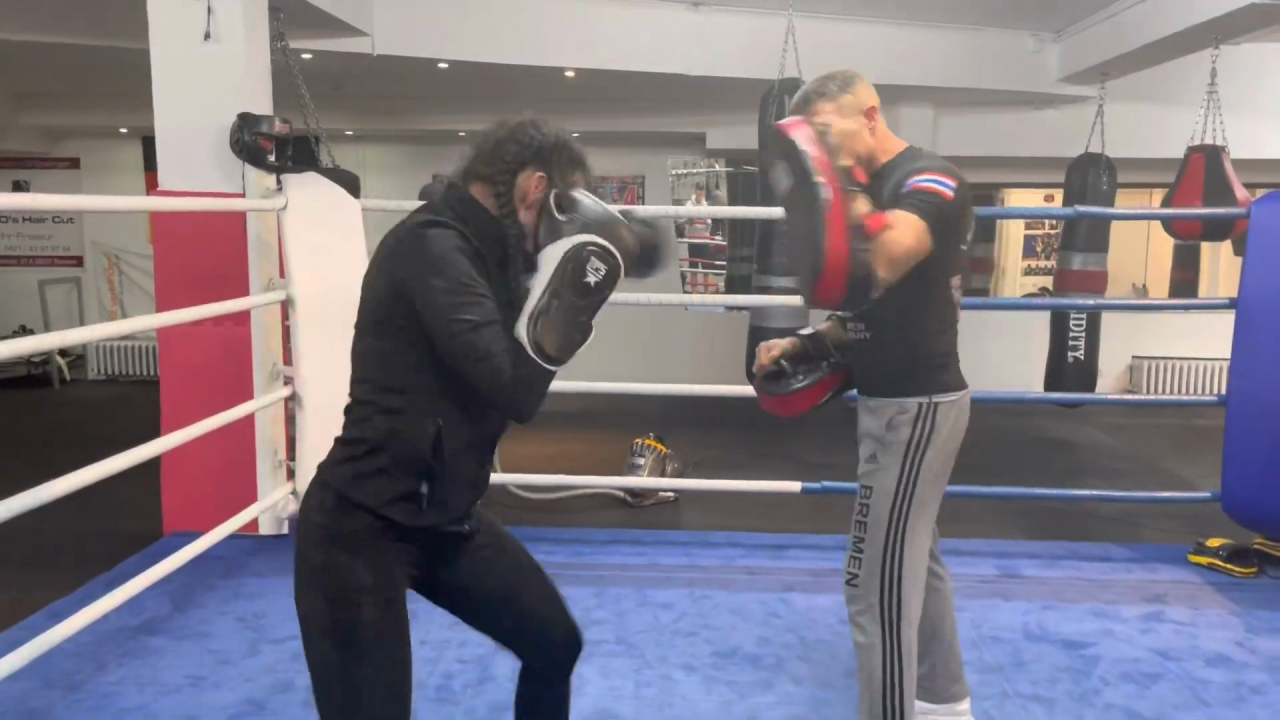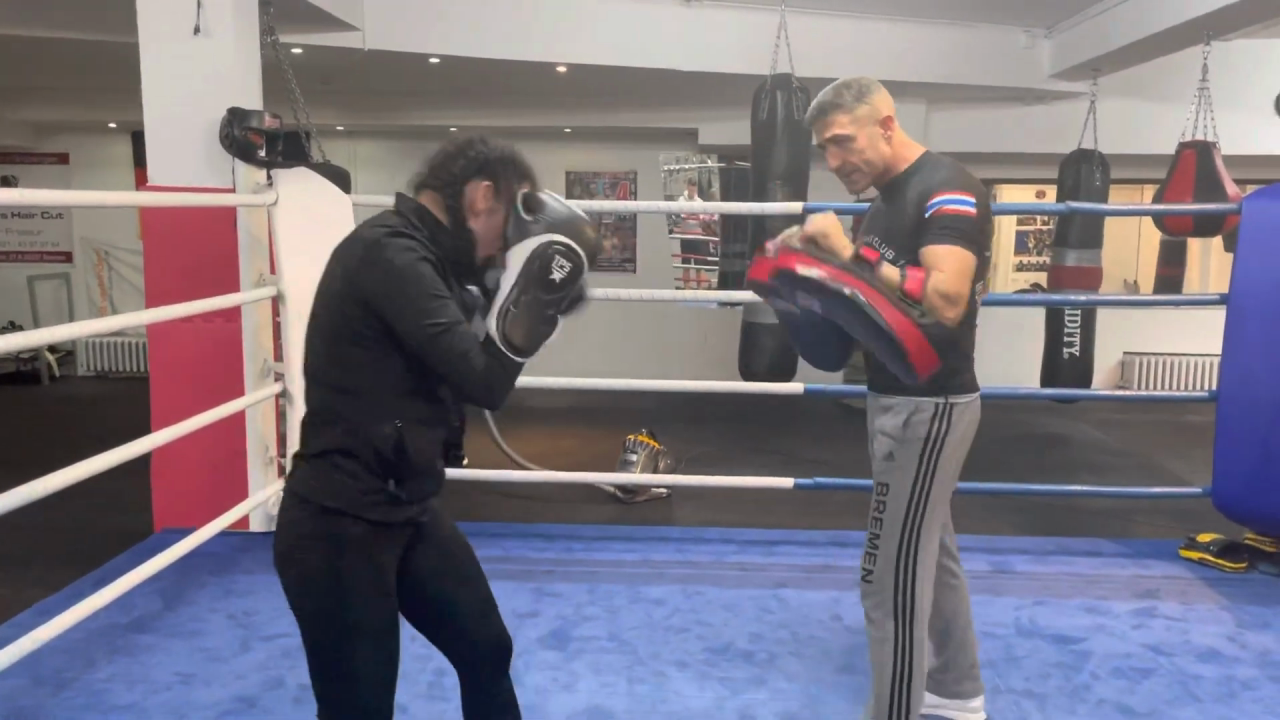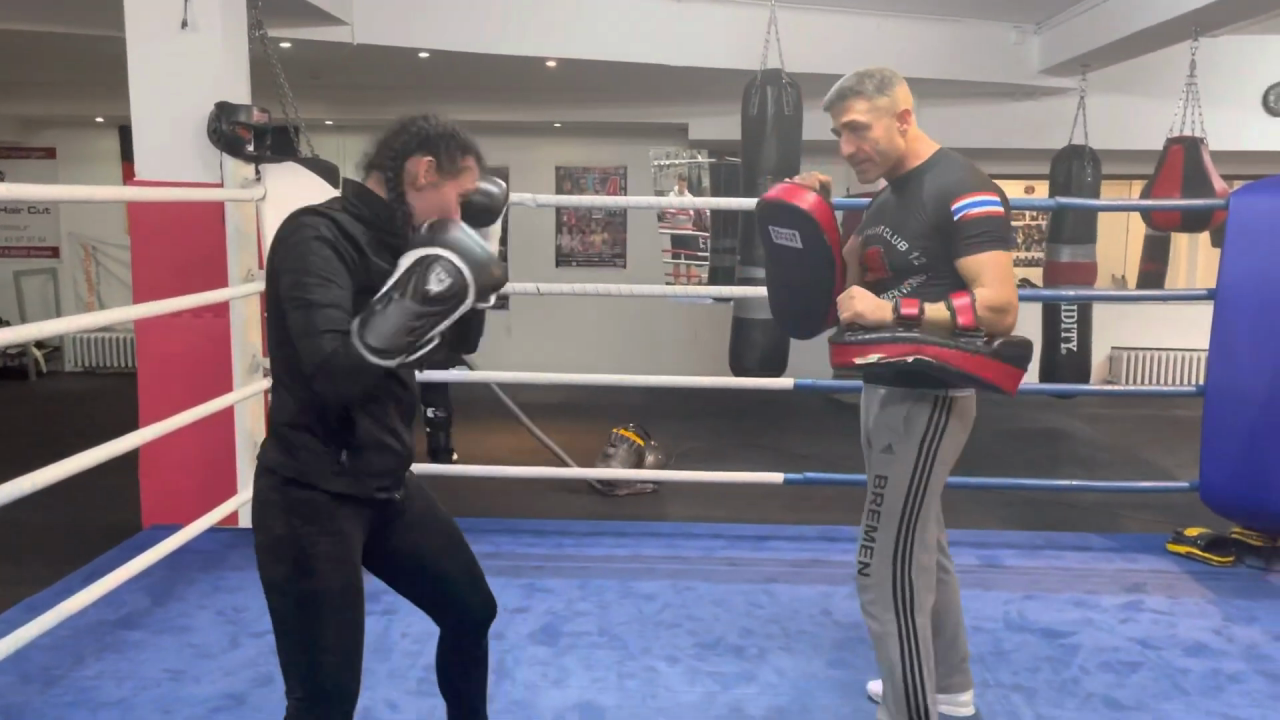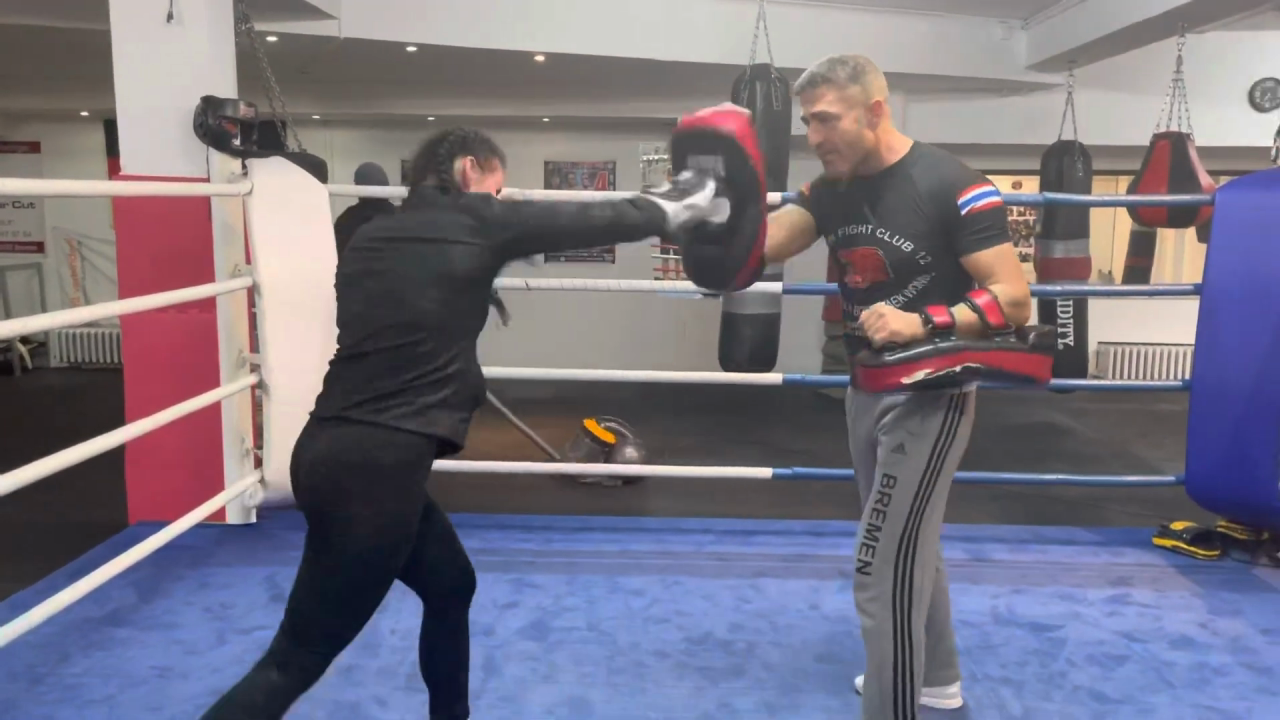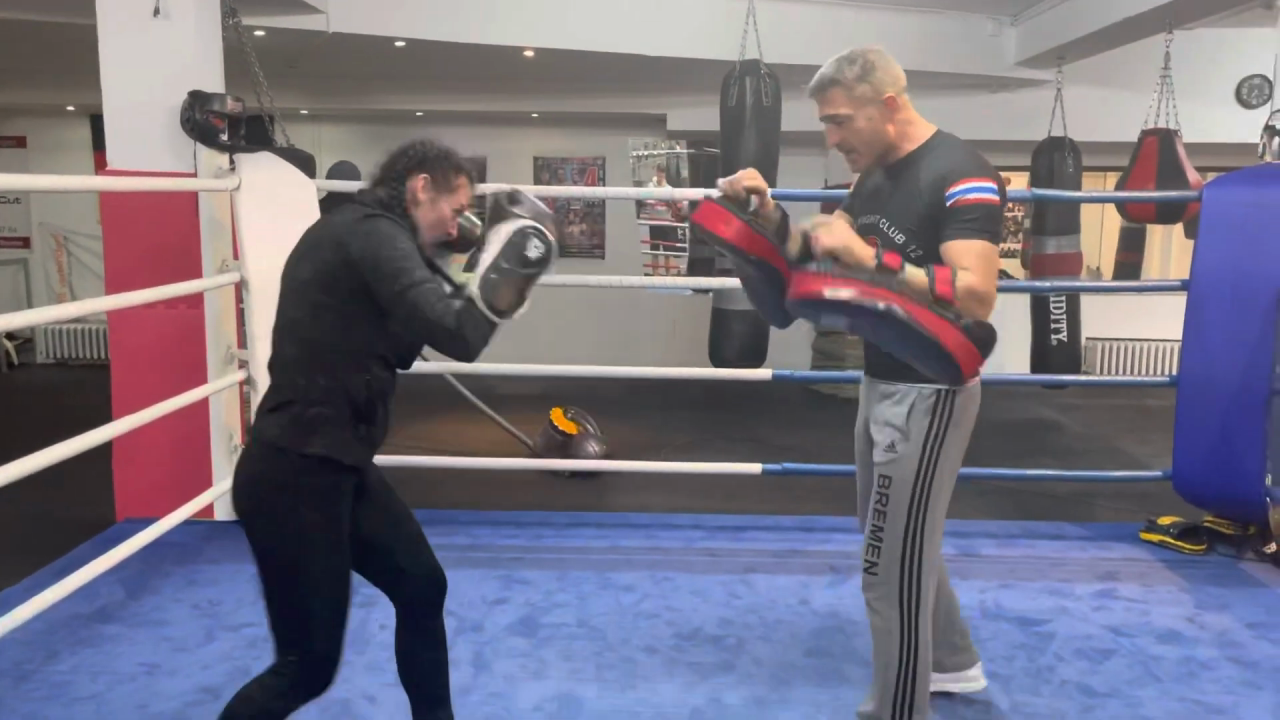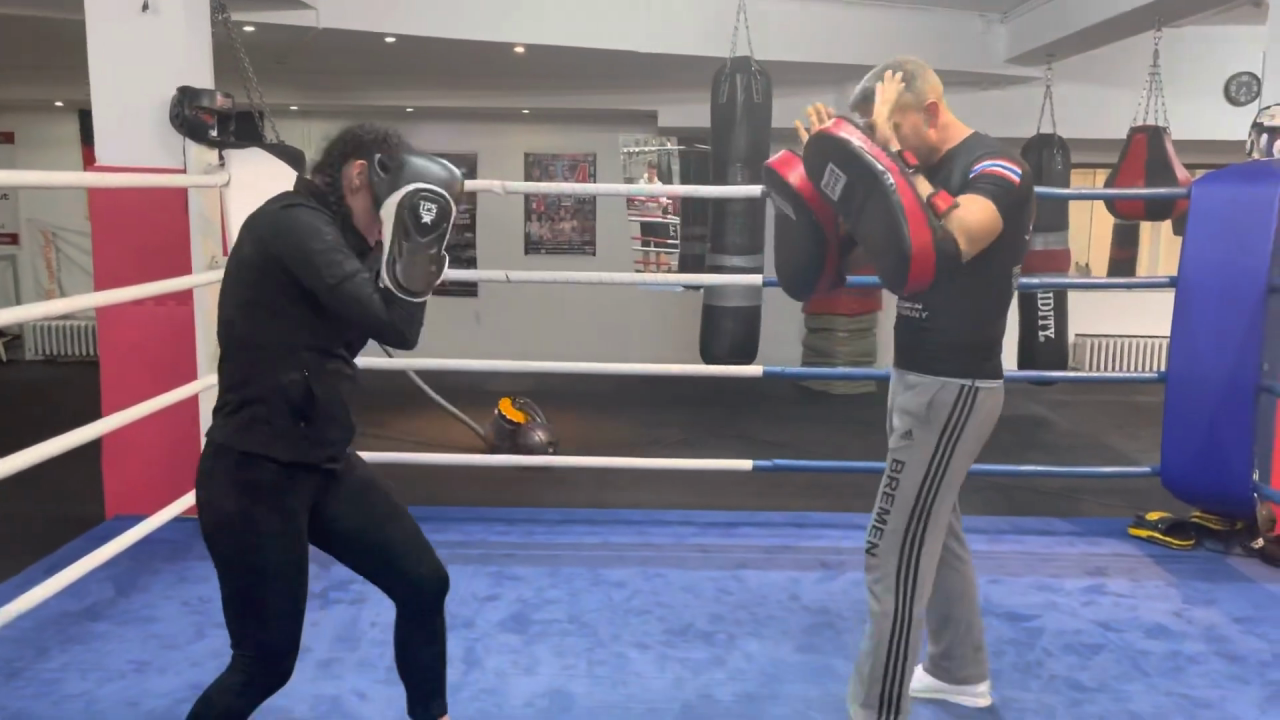
dt=0.3s
person 1, frame 1
left shoulder: (930, 180)
right shoulder: (872, 193)
left elbow: (883, 263)
right wrist: (803, 343)
left hip: (916, 406)
right hip: (886, 401)
left knee: (876, 584)
right knee: (914, 559)
person 1, frame 2
left shoulder: (945, 191)
right shoulder: (886, 200)
left elbow: (944, 303)
left wrist: (850, 253)
left hip: (930, 405)
right hip: (896, 400)
left knee: (891, 578)
right knee: (928, 553)
person 1, frame 3
left shoulder: (964, 192)
right shoulder: (886, 198)
left elbow: (999, 309)
right elbow: (840, 282)
left wrist: (892, 312)
left hip: (929, 399)
right hip: (885, 392)
left knee: (886, 570)
right knee: (918, 547)
person 1, frame 4
left shoulder: (955, 185)
right shoulder: (840, 185)
left elbow: (1016, 298)
right elbow: (758, 245)
left wrist: (919, 322)
left hip: (928, 400)
right hip: (867, 393)
left knee: (882, 569)
right knee: (906, 547)
person 1, frame 5
left shoulder: (961, 177)
right shoulder: (876, 178)
left elbow: (973, 297)
right elbow: (812, 259)
left wrist: (864, 258)
right wrist: (766, 210)
left hip: (930, 396)
right hip: (881, 385)
left knee: (893, 562)
right knee: (901, 543)
right ankle: (952, 662)
person 1, frame 6
left shoulder: (994, 169)
right shoulder: (930, 170)
left elbow: (952, 240)
right elbow: (868, 241)
left wrist: (891, 149)
left hip: (953, 389)
right hip: (920, 379)
left knee: (894, 553)
right knee: (936, 534)
person 2, frame 1
left shoulder: (478, 243)
right shoulder: (433, 247)
right elbow: (508, 391)
right wrist: (574, 267)
left hip: (444, 516)
right hip: (362, 523)
left knee: (554, 645)
person 2, frame 2
left shoulder: (426, 251)
right shoulder: (387, 253)
right elbow: (482, 382)
left wrist: (533, 280)
right wrist: (536, 266)
left hip: (405, 507)
right hip: (338, 522)
left knee: (488, 650)
person 2, frame 3
left shoulder: (392, 239)
right shoulder: (315, 236)
left elbow: (453, 343)
right elbow: (335, 371)
left wrist: (465, 262)
right wrist: (427, 288)
left hip: (385, 484)
right hip: (310, 494)
left knee: (472, 610)
person 2, frame 4
left shoulder: (368, 238)
right shoulder: (480, 220)
right elbow: (599, 222)
right wrist: (693, 196)
left hip: (339, 446)
right hip: (377, 461)
left knee: (451, 586)
right knee: (301, 655)
person 2, frame 5
left shoulder: (345, 235)
right shoulder: (372, 233)
left elbow: (395, 351)
right elbow: (458, 336)
right wrist: (513, 252)
left hip: (327, 462)
right hip: (295, 472)
left knee: (422, 589)
right knee: (307, 666)
person 2, frame 6
left shoulder: (321, 230)
right shoulder: (290, 223)
left elbow: (348, 334)
right elbow: (394, 325)
left wrist: (387, 245)
right wrist: (418, 223)
left hip: (324, 459)
right hip: (257, 471)
left knee: (424, 582)
right knee: (266, 660)
